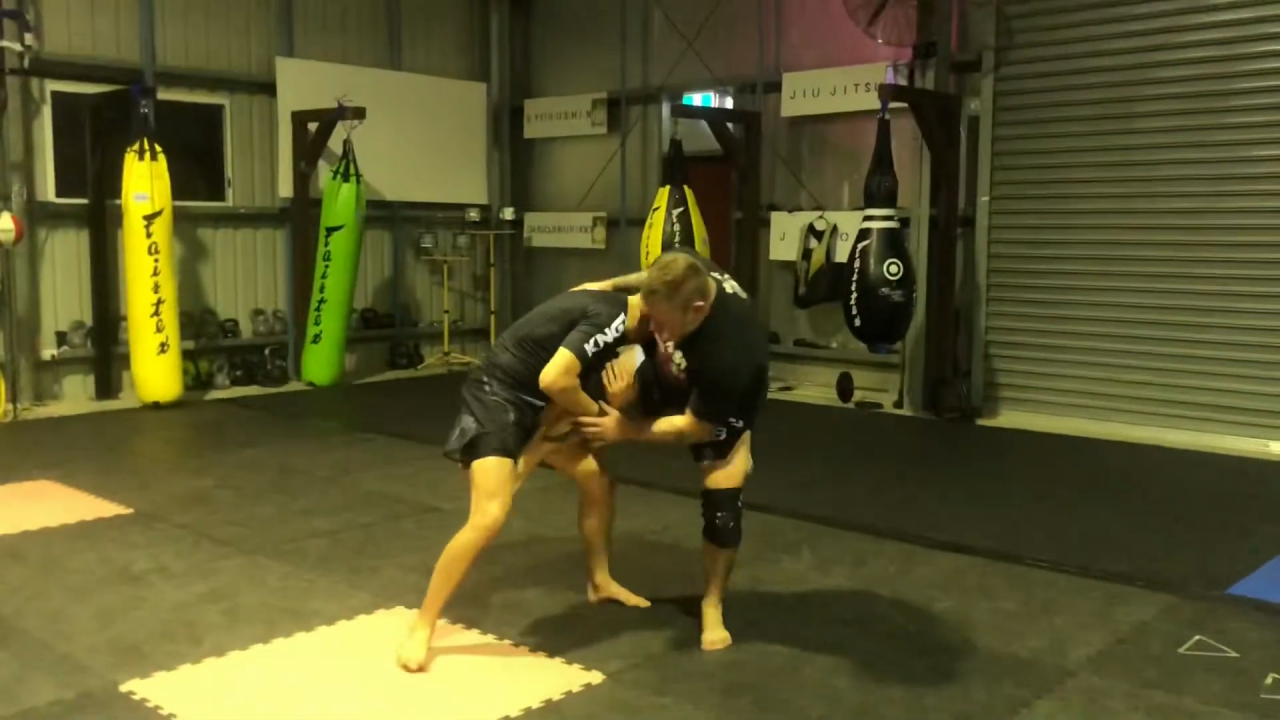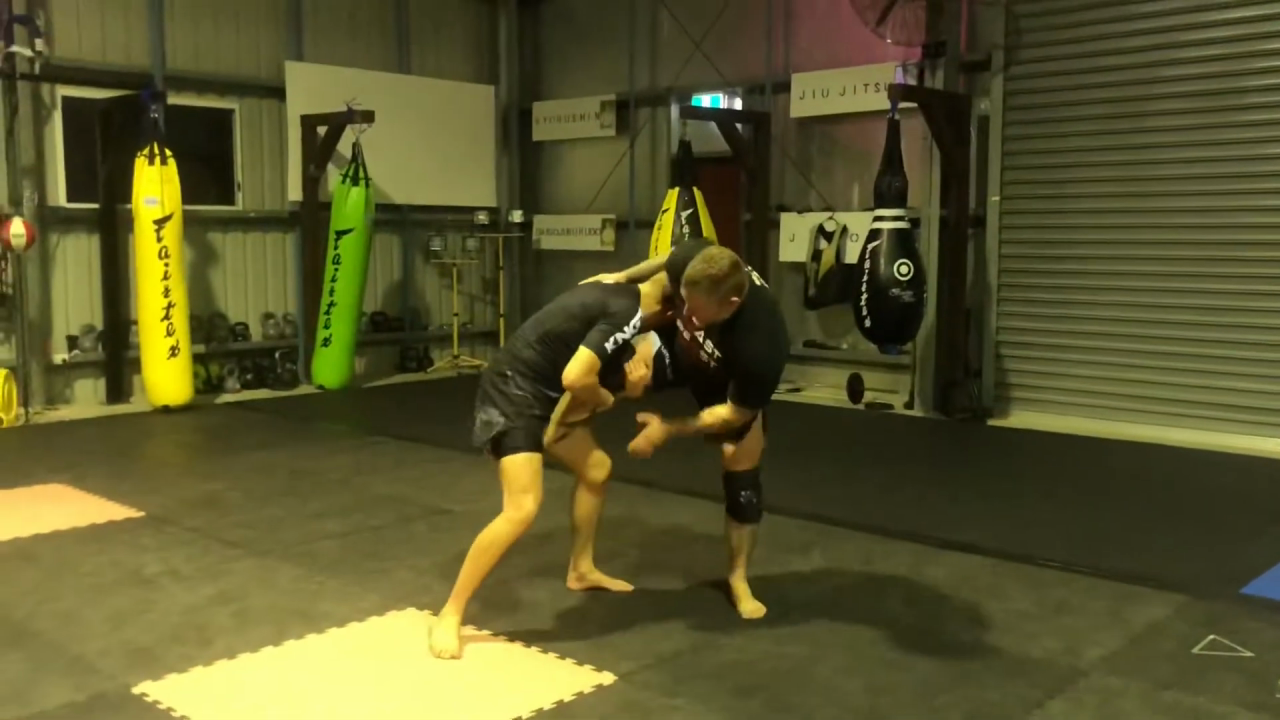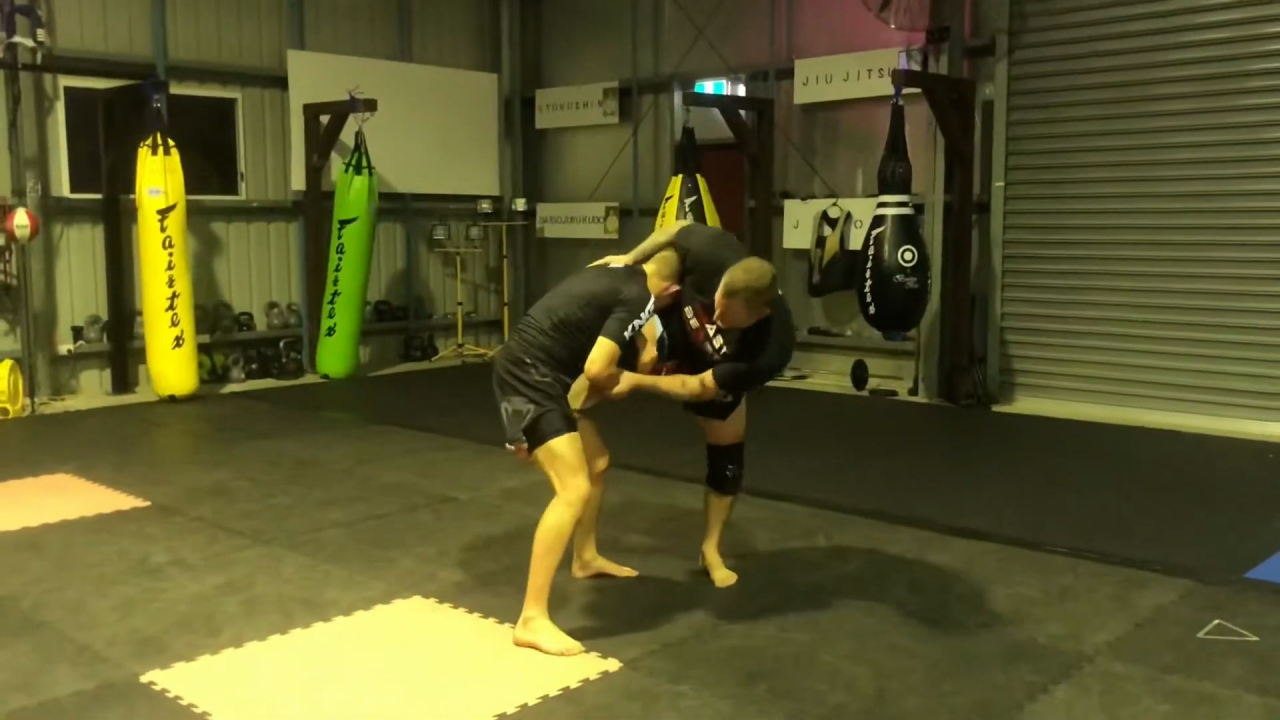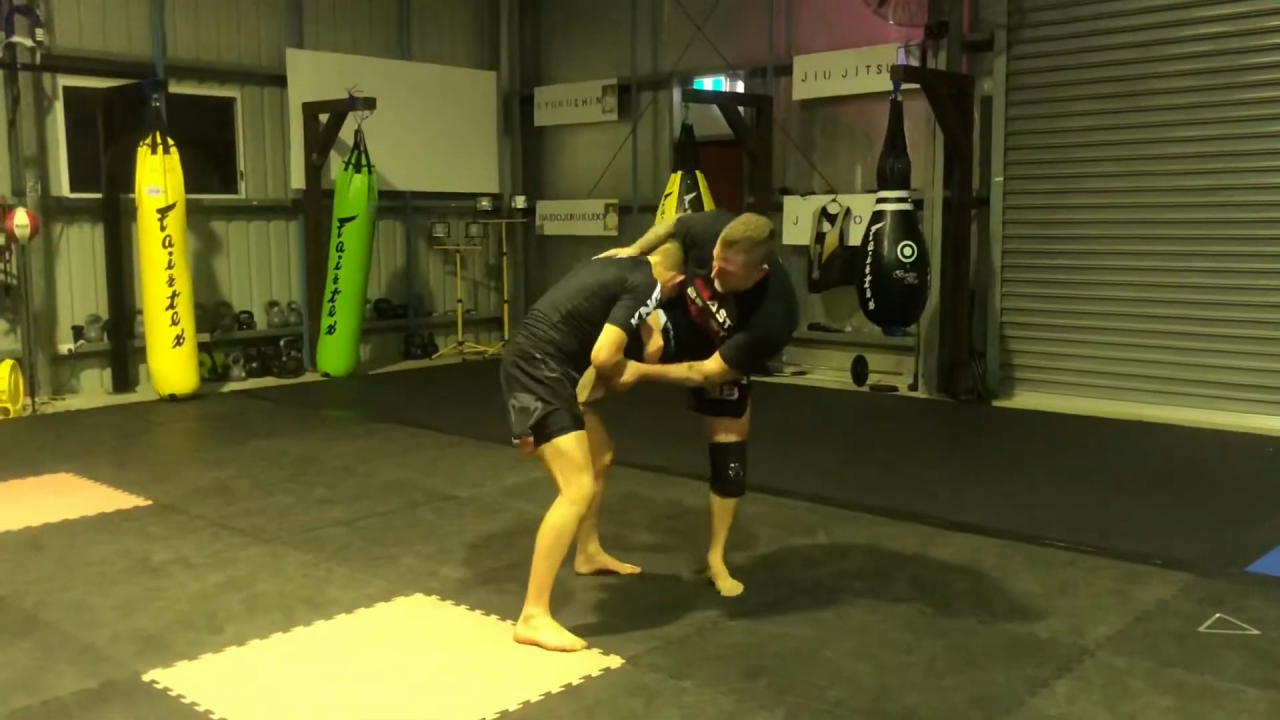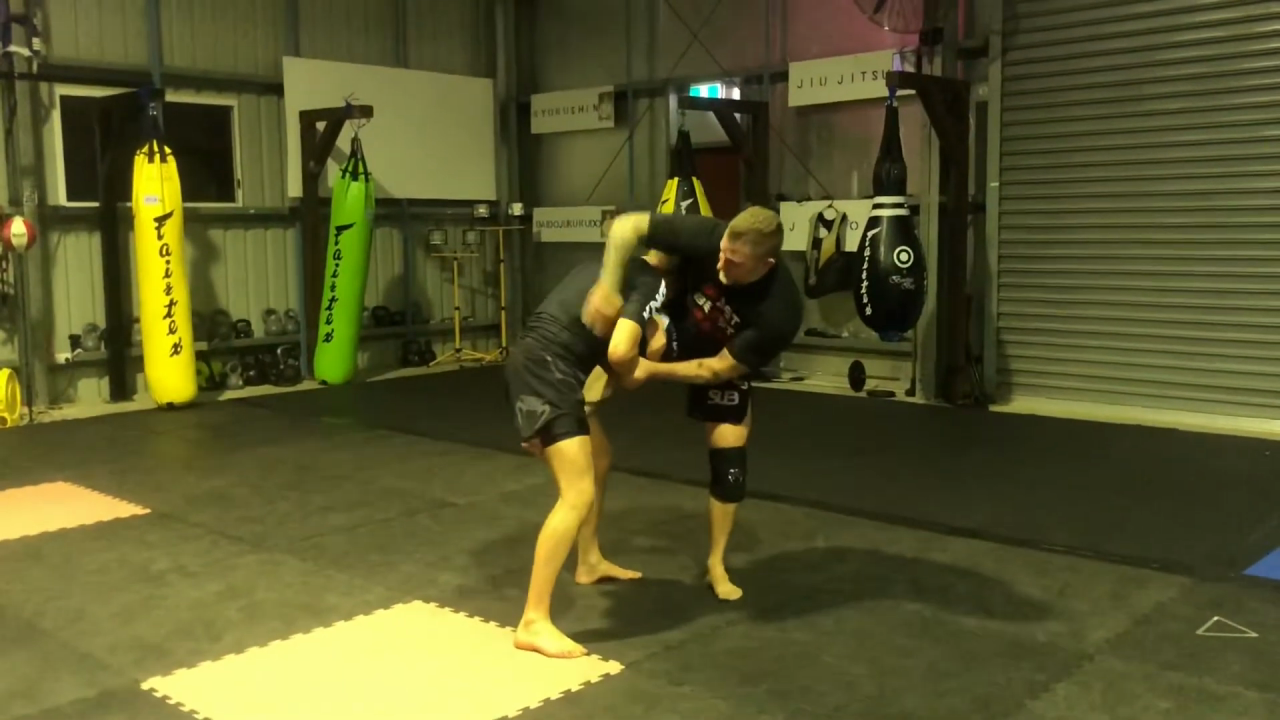
dt=0.4s
person 1, frame 1
left shoulder: (606, 305)
right shoulder: (612, 318)
right elbow: (554, 381)
right wrist: (596, 413)
left hip: (531, 402)
right hip: (495, 397)
left knee: (597, 480)
right knee: (489, 517)
left ankle: (600, 582)
right ankle: (422, 627)
person 1, frame 2
left shoulder: (617, 294)
right shoulder: (627, 313)
right elbow: (575, 378)
right wrist: (606, 400)
left hip: (541, 392)
right hip: (514, 392)
left knee: (597, 469)
right knee: (522, 509)
left ankle: (581, 570)
right ankle: (450, 615)
person 1, frame 3
left shoulder: (618, 272)
right shoulder: (638, 297)
right elbow: (597, 369)
right wrist: (618, 387)
left hip: (532, 370)
right hip: (530, 376)
left knee: (596, 462)
right knee: (574, 490)
left ankle: (586, 558)
right ankle: (532, 619)
person 1, frame 4
left shoulder: (620, 264)
right shoulder: (646, 285)
right elbow: (603, 356)
right wrist: (620, 378)
left hip: (536, 363)
right hip: (539, 370)
left knee: (600, 456)
right knee: (578, 489)
left ankle: (589, 553)
right ankle: (533, 617)
person 1, frame 5
left shoulder: (621, 268)
right shoulder: (652, 282)
right elbow: (619, 351)
right wrist: (631, 376)
left hip: (534, 361)
right hip: (546, 369)
left knee: (598, 460)
right knee: (577, 494)
left ankle: (590, 562)
right ankle: (533, 622)
person 2, frame 1
left shoulder: (731, 354)
right shoulder: (685, 275)
left elbow: (697, 427)
left wrist: (627, 430)
right wrist: (611, 286)
left hip: (724, 407)
right hip: (670, 376)
left knee: (721, 501)
left ankle: (713, 606)
person 2, frame 2
left shoulder: (762, 345)
right shoulder: (693, 261)
left elbow: (734, 414)
left wrist: (668, 430)
right wrist: (624, 278)
left hip: (730, 389)
right hip: (678, 351)
left knee: (742, 478)
left ankle: (739, 578)
person 2, frame 3
left shoulder: (769, 351)
right shoulder: (713, 254)
left elbow: (700, 388)
right elbow: (678, 230)
left wrist: (636, 381)
right wrist: (630, 259)
left hip: (719, 371)
right hip: (671, 327)
left knee: (727, 456)
left ankle: (711, 550)
person 2, frame 4
left shoulder: (774, 318)
right shoulder: (710, 229)
left elbow: (711, 372)
right elbow: (674, 225)
left wrist: (643, 372)
right wrist: (634, 251)
left hip: (721, 363)
right hip: (675, 320)
left knee: (729, 457)
left ankle: (716, 559)
person 2, frame 5
left shoulder: (781, 313)
right shoulder: (706, 237)
left elbow: (719, 368)
right elbow: (631, 226)
left wrist: (652, 370)
right wrist: (609, 284)
left hip: (724, 365)
right hip: (674, 328)
left knee: (729, 461)
left ankle: (716, 564)
